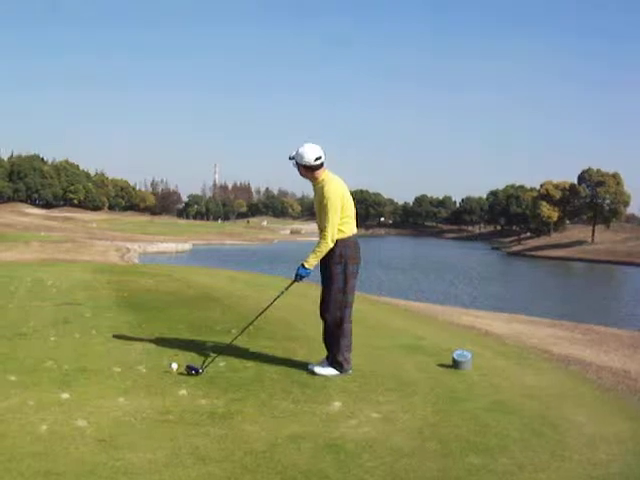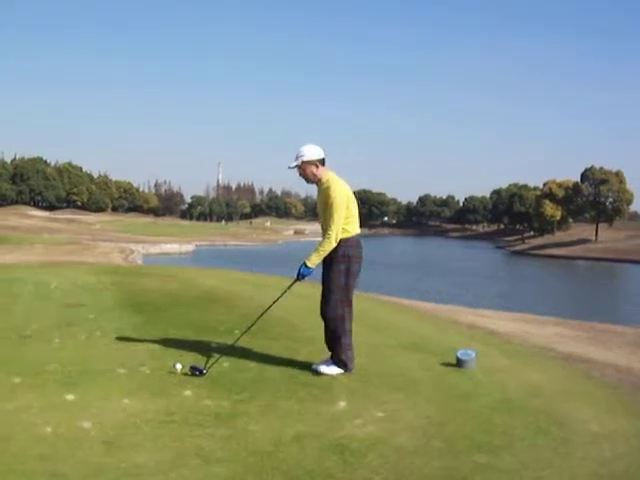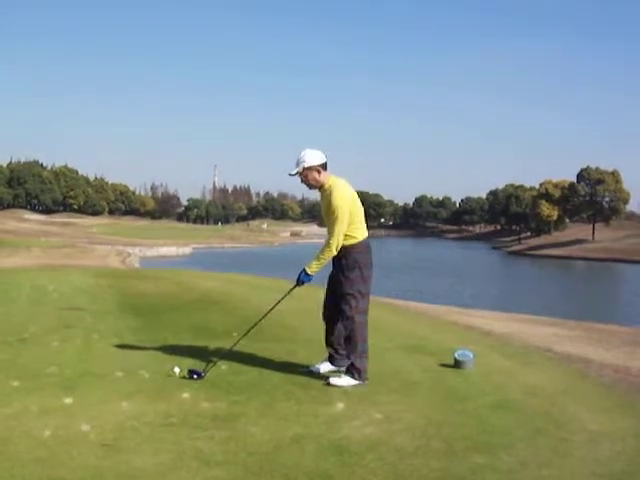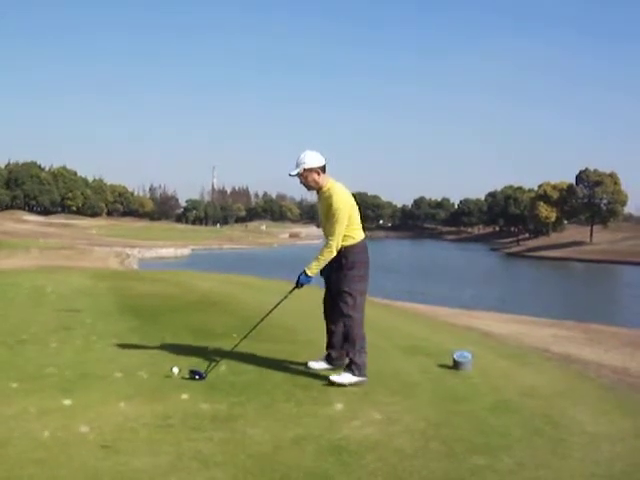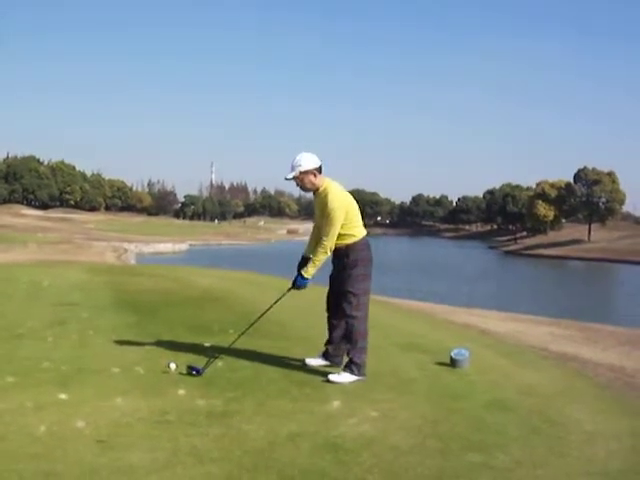
dt=0.7s
person 1, frame 1
left shoulder: (330, 189)
right shoulder: (323, 184)
left elbow: (329, 236)
left wrist: (307, 264)
right wrist: (312, 261)
left hip: (342, 250)
right hip: (334, 249)
left knee: (337, 309)
right knee: (328, 308)
left ankle: (341, 363)
right ankle: (333, 358)
person 1, frame 2
left shoulder: (335, 188)
right shoulder: (323, 186)
left elbow: (333, 235)
left wrist: (310, 262)
right wrist: (315, 260)
left hip: (345, 250)
right hip: (335, 250)
left knee: (337, 307)
right knee: (329, 308)
left ankle: (343, 361)
right ankle: (336, 358)
person 1, frame 3
left shoulder: (338, 195)
right shoulder: (328, 189)
left elbow: (334, 243)
left wrist: (310, 269)
left hip: (355, 256)
right hip: (343, 254)
left knee: (352, 313)
right knee: (332, 311)
left ankle: (357, 372)
right ankle: (338, 359)
person 1, frame 4
left shoulder: (337, 197)
right shoulder: (323, 193)
left elbow: (333, 243)
left wrist: (310, 270)
right wrist: (324, 263)
left hip: (352, 256)
right hip: (338, 256)
left knee: (349, 311)
right knee: (332, 310)
left ankle: (357, 368)
right ankle: (335, 357)
person 1, frame 5
left shoulder: (334, 198)
right shoulder: (320, 193)
left elbow: (326, 244)
right elbow: (318, 229)
left wrist: (306, 273)
right wrist: (305, 258)
left hip: (356, 254)
right hip: (342, 253)
left knee: (352, 310)
right knee: (335, 307)
left ankle: (356, 368)
right ankle: (333, 354)
